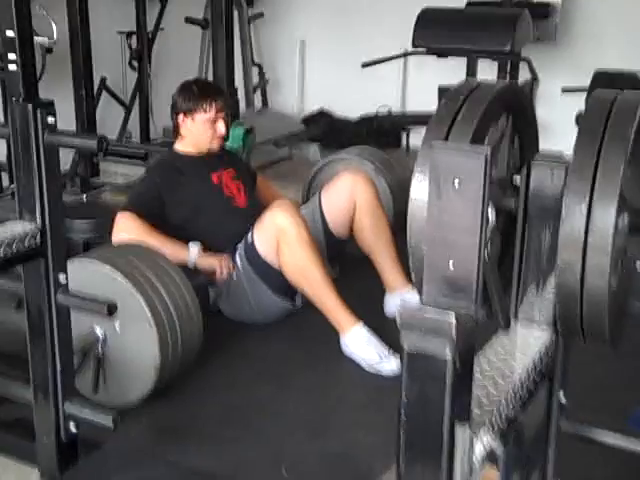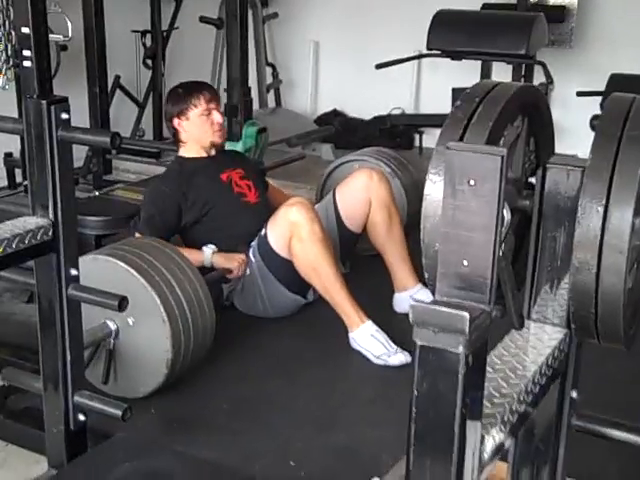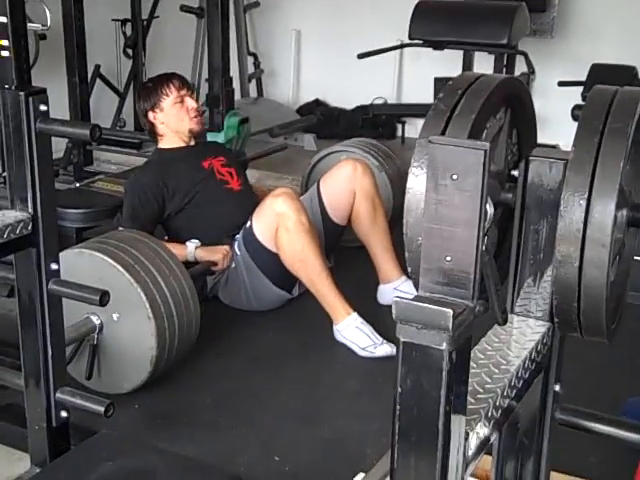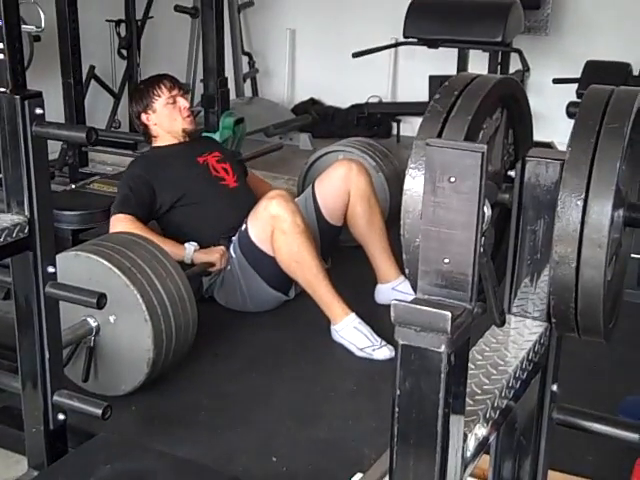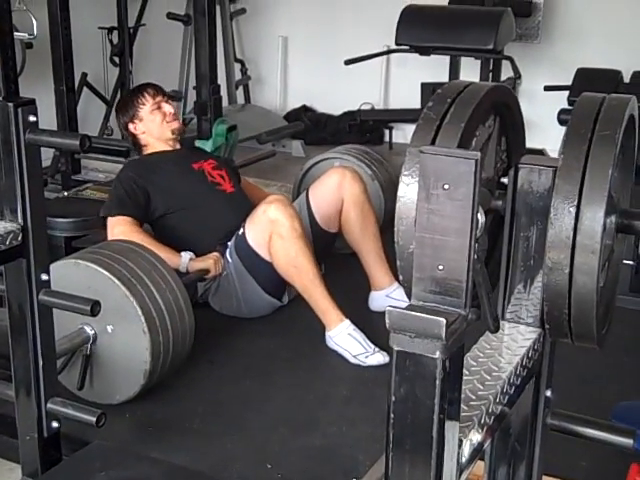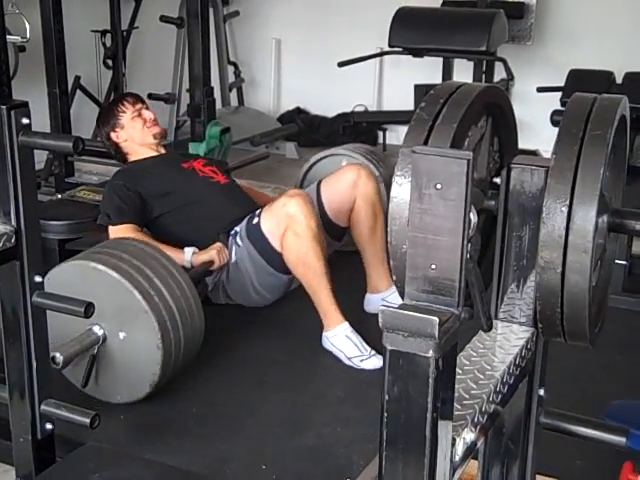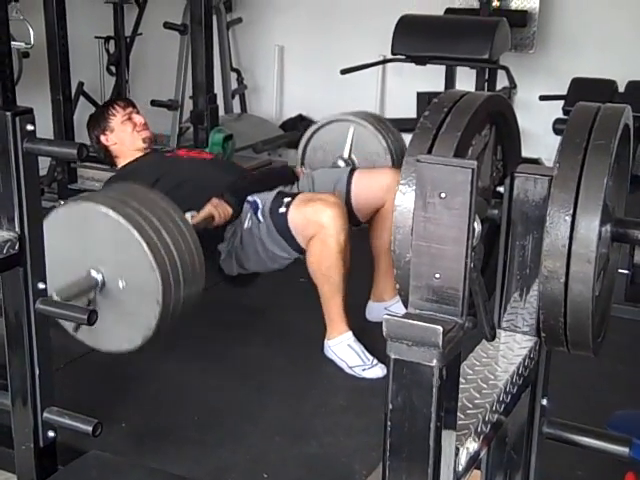
dt=0.4s
person 1, frame 1
left shoulder: (223, 157)
right shoulder: (162, 178)
left elbow: (258, 184)
right elbow: (124, 232)
left wrist: (298, 221)
right wrist: (196, 255)
left hip: (289, 259)
right hip: (239, 282)
left knee: (353, 184)
right knee: (283, 216)
left ankle: (400, 293)
right ankle: (352, 333)
person 1, frame 2
left shoulder: (235, 160)
right shoulder: (171, 185)
left wrist: (313, 222)
right wrist: (211, 257)
left hip: (299, 256)
right hip: (252, 278)
left knee: (368, 181)
right knee: (297, 212)
left ankle: (408, 291)
right ankle: (360, 328)
person 1, frame 3
left shoulder: (217, 151)
right shoulder: (151, 177)
left wrist: (298, 214)
right wrist: (195, 250)
left hip: (285, 248)
right hip: (237, 271)
left knee: (352, 172)
right knee: (282, 202)
left ankle: (393, 284)
right ankle: (345, 322)
person 1, frame 4
left shoulder: (208, 145)
right shoulder: (145, 171)
right elbow: (121, 230)
left wrist: (298, 210)
right wrist: (192, 252)
left hip: (283, 245)
right hip: (233, 271)
left knee: (348, 172)
right knee: (277, 206)
left ankle: (391, 284)
right ankle: (343, 322)
person 1, frame 5
left shoulder: (199, 155)
right shoulder: (137, 175)
left elbow: (242, 187)
right elbow: (120, 233)
left wrist: (297, 216)
right wrist: (187, 261)
left hip: (279, 255)
right hip: (227, 275)
left knee: (342, 179)
right knee: (276, 210)
left ankle: (385, 290)
right ankle: (338, 328)
person 1, frame 6
left shoulder: (189, 159)
right shoulder: (127, 182)
right elbow: (124, 241)
right wrist: (190, 256)
left hip: (274, 241)
right hip: (232, 261)
left knee: (356, 178)
right knee: (294, 204)
left ankle: (381, 293)
right ankle: (336, 330)
person 1, frame 7
left shoulder: (175, 156)
right shoulder: (122, 186)
left wrist: (293, 173)
right wrist: (194, 219)
right hip: (243, 223)
left knee: (390, 182)
right knee: (327, 214)
left ankle: (384, 301)
right ankle: (338, 338)
